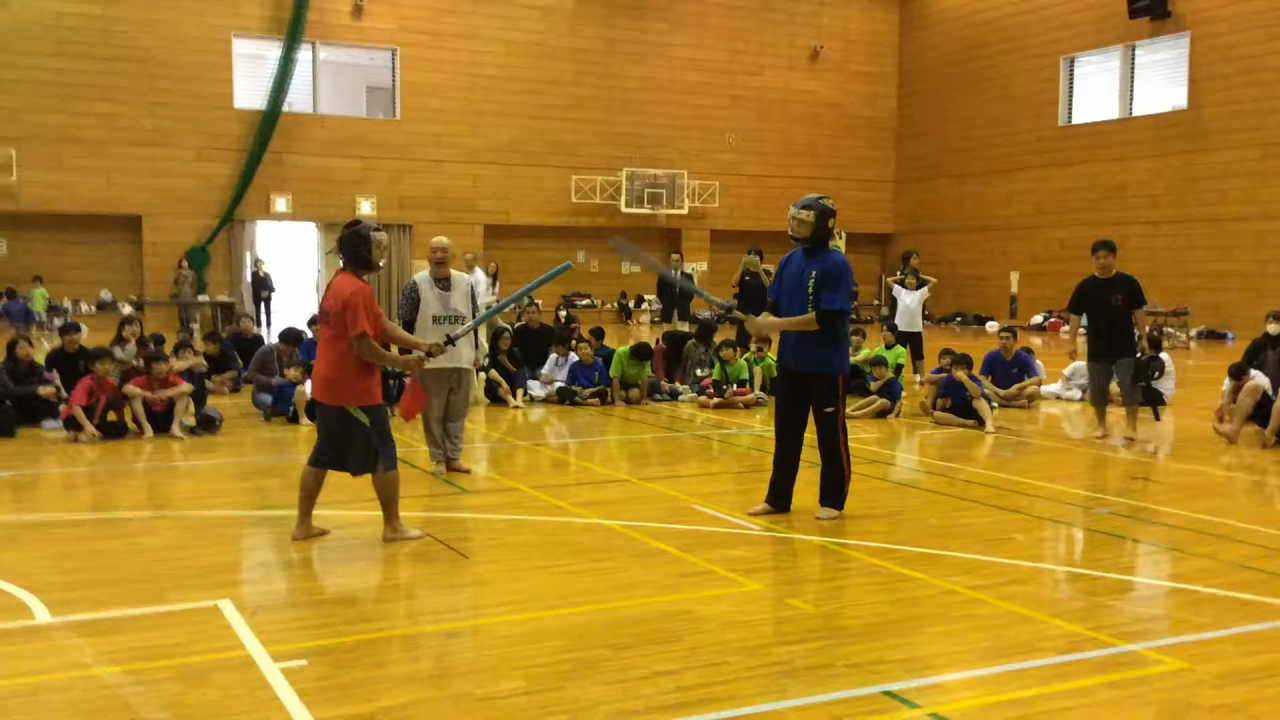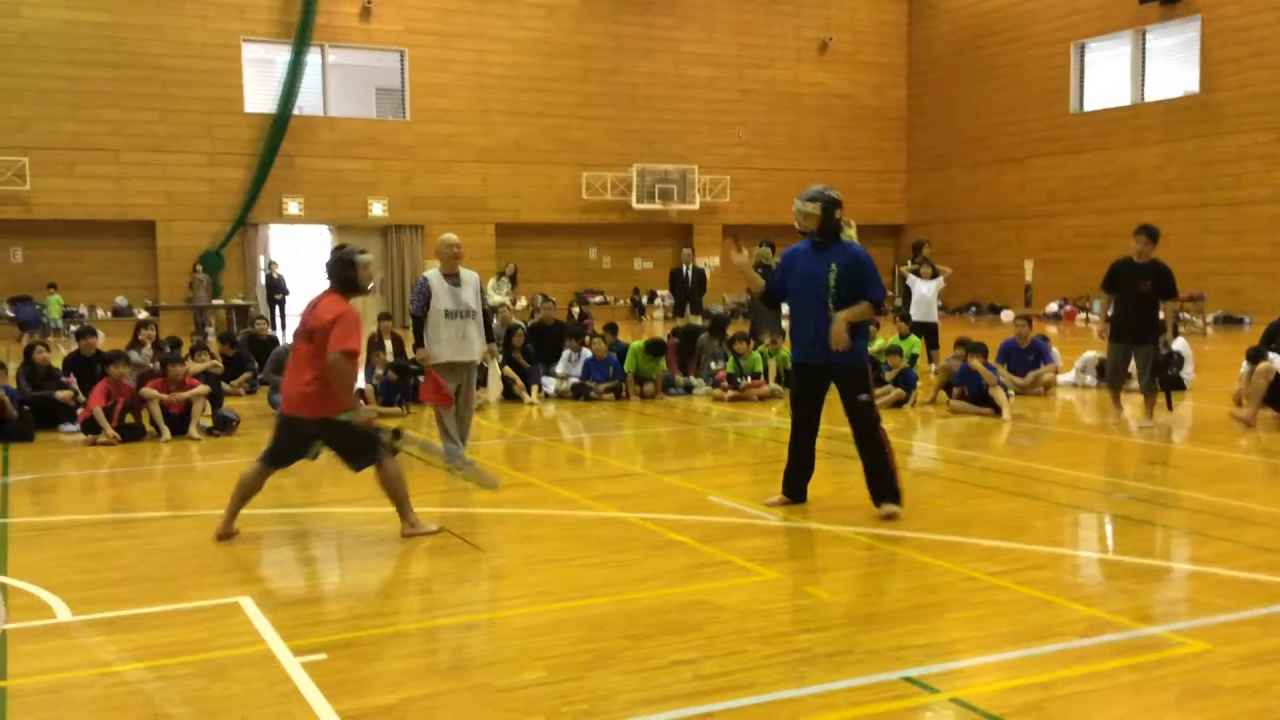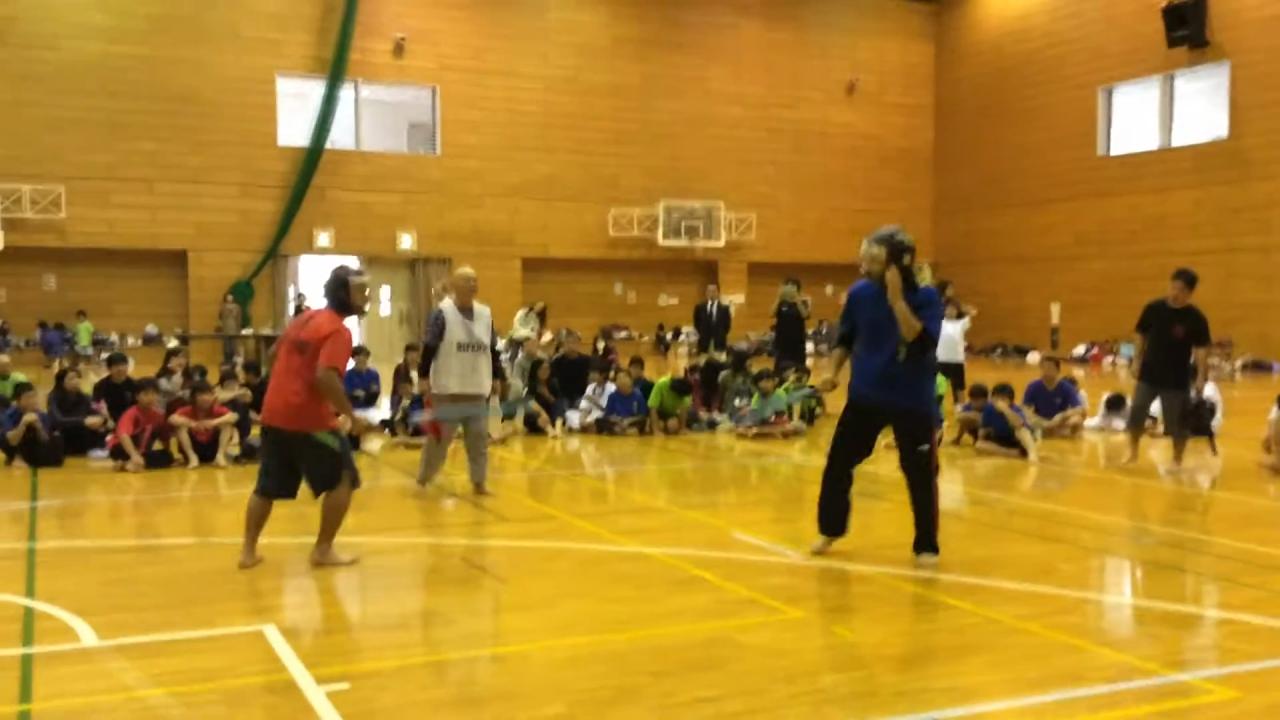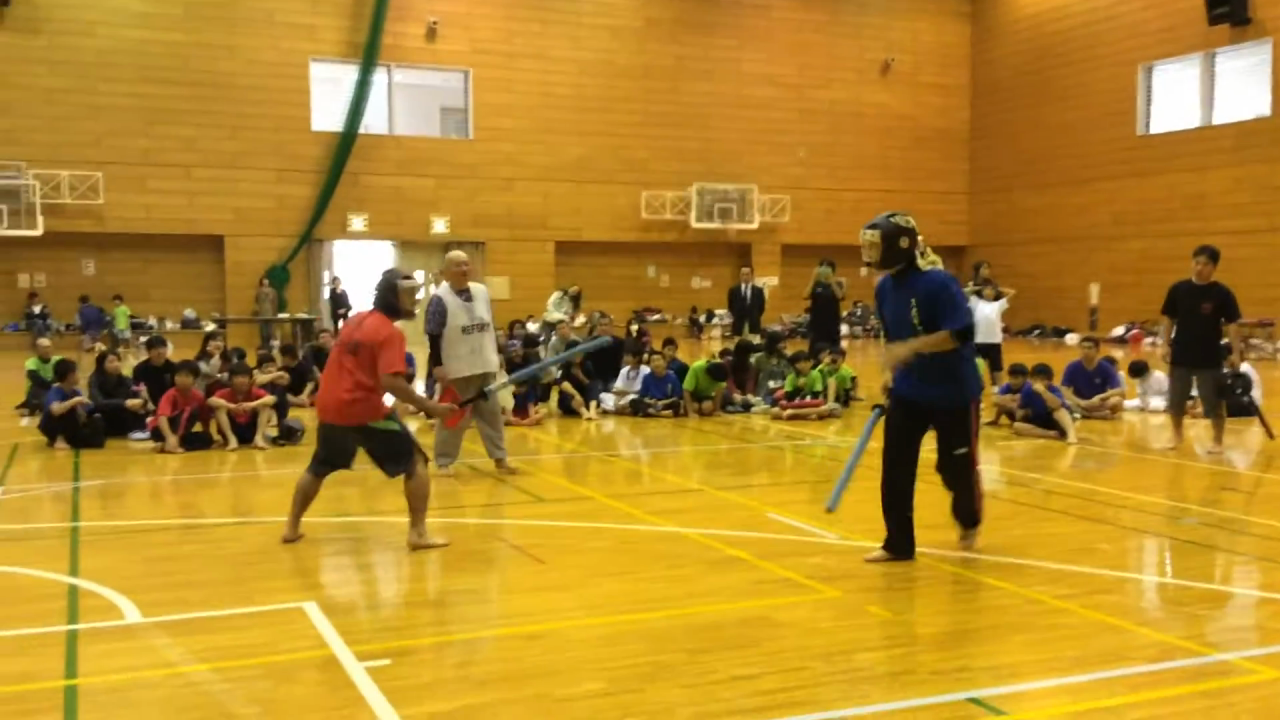
dt=0.4s
person 1, frame 1
left shoulder: (836, 265)
right shoulder: (788, 261)
left elbow: (828, 318)
right elbow: (775, 307)
left wrist: (778, 326)
right wrist: (763, 321)
left hip: (826, 365)
right hip: (791, 362)
left knee: (830, 435)
right knee: (786, 433)
left ankle: (832, 501)
right ankle: (778, 499)
person 1, frame 2
left shoulder: (854, 256)
right shoulder: (793, 255)
left elbow: (876, 302)
right elbow: (771, 297)
left wrist: (844, 319)
right wrist: (745, 270)
left hip: (848, 356)
right hip: (806, 355)
left knee: (866, 425)
right knee: (802, 425)
left ankle: (887, 496)
right ankle: (793, 489)
person 1, frame 3
left shoulder: (925, 297)
right shoulder: (859, 293)
left elbow: (921, 341)
right elbow: (846, 337)
left wrist: (896, 299)
right wrist: (833, 372)
left hip: (912, 399)
right hip: (865, 395)
left knee: (921, 472)
right knee: (839, 460)
left ankle: (926, 546)
right ankle: (831, 529)
person 1, frame 4
left shoulder: (937, 283)
right shoulder: (884, 287)
left elbow: (962, 333)
left wrist: (911, 347)
right wrist: (890, 371)
left hip: (953, 390)
right hip: (907, 391)
left knee: (957, 467)
right knee: (895, 465)
left ankle: (969, 522)
right ankle: (898, 544)
person 2, frame 1
left shoulder: (339, 283)
right shoulder: (357, 290)
left elbow: (381, 326)
right elbow: (362, 344)
left wrist: (421, 345)
right wrist: (399, 362)
left hip: (328, 386)
right hip: (353, 390)
left knee: (322, 457)
right knee: (384, 456)
left ankle: (303, 523)
right ankle: (393, 526)
person 2, frame 2
left shoulder: (316, 304)
right shoulder: (346, 314)
right elbow: (337, 362)
right wrist: (355, 408)
left hip: (293, 399)
right hip: (326, 403)
left knee: (269, 462)
right knee: (383, 454)
left ankle: (227, 522)
right ankle: (409, 521)
person 2, frame 3
left shoulder: (303, 319)
right shoulder: (338, 331)
left elbow: (275, 355)
right elbow: (325, 376)
right wrist: (351, 415)
left hip: (274, 414)
right hip: (309, 419)
left knee: (267, 487)
right knee: (343, 480)
left ankle: (248, 551)
right ankle: (324, 550)
person 2, frame 4
left shoulder: (355, 321)
right shoulder: (390, 334)
right elbow: (391, 382)
right wrist: (429, 406)
left hip: (329, 408)
right hip: (363, 411)
left knee: (318, 468)
right knee: (416, 463)
left ankle: (292, 527)
right ankle: (418, 532)
person 3, frame 1
left shoulder: (466, 282)
right shoulder: (416, 284)
left elbow: (473, 319)
right elbow: (406, 323)
left wrist: (475, 350)
left hip: (461, 359)
right hip: (430, 361)
left knee: (458, 411)
right knee: (433, 412)
left ankle: (453, 457)
right ankle: (438, 458)
person 3, frame 2
left shoulder: (473, 279)
right shoulder: (428, 281)
left elbow: (484, 313)
left wrist: (490, 342)
right wrist: (420, 347)
left hip: (468, 353)
right hip: (441, 355)
left knee: (465, 406)
right knee: (446, 407)
left ankle: (459, 450)
right ankle: (454, 455)
person 3, frame 3
left shoulder: (485, 314)
right shoulder: (442, 313)
left elbow: (492, 349)
right elbow: (429, 348)
left wrist: (497, 378)
right wrist: (424, 378)
left hip: (477, 387)
right hip: (448, 387)
left knee: (479, 435)
right knee: (440, 434)
left ankle: (479, 481)
right ankle: (423, 478)
person 3, frame 4
left shoulder: (481, 291)
right shoulder: (440, 299)
right elbow: (433, 336)
left wrist: (496, 354)
right wrist: (437, 366)
left hip: (484, 366)
right hip: (456, 369)
left knee: (492, 412)
left ankle: (499, 458)
right ankle: (444, 461)
person 4, frame 1
left shoulder: (1128, 282)
right shoulder: (1085, 286)
left elbow: (1138, 311)
right elbow: (1075, 315)
left wrist: (1142, 337)
right wrist: (1072, 342)
left hip: (1125, 347)
right hip: (1097, 348)
left knee: (1129, 387)
right knee: (1097, 389)
left ankle: (1131, 427)
right ankle: (1102, 425)
person 4, frame 2
left shoulder: (1161, 271)
right shoulder: (1119, 266)
left elbow: (1168, 302)
right elbow: (1108, 294)
right wrist: (1105, 320)
left hip: (1147, 334)
right hip: (1119, 331)
left knee: (1148, 376)
right knee: (1113, 372)
left ankle: (1148, 415)
right ankle: (1116, 406)
person 4, frame 3
left shoulder: (1196, 318)
right shoulder: (1153, 308)
left elbow: (1201, 349)
right elbow: (1141, 335)
left wrist: (1201, 378)
right wrist: (1137, 360)
left hip: (1177, 378)
right hip: (1149, 373)
left knee: (1177, 421)
right knee: (1136, 411)
left ankle: (1177, 460)
right ankle: (1132, 450)
person 4, frame 4
left shoulder: (1222, 293)
right shoulder: (1178, 289)
left elbow: (1232, 324)
right elbow: (1168, 318)
left wrist: (1236, 352)
right wrist: (1165, 344)
left hip: (1209, 357)
right hip: (1181, 355)
left knee: (1213, 400)
right knee: (1176, 398)
left ankle: (1217, 441)
right ankle: (1177, 435)
